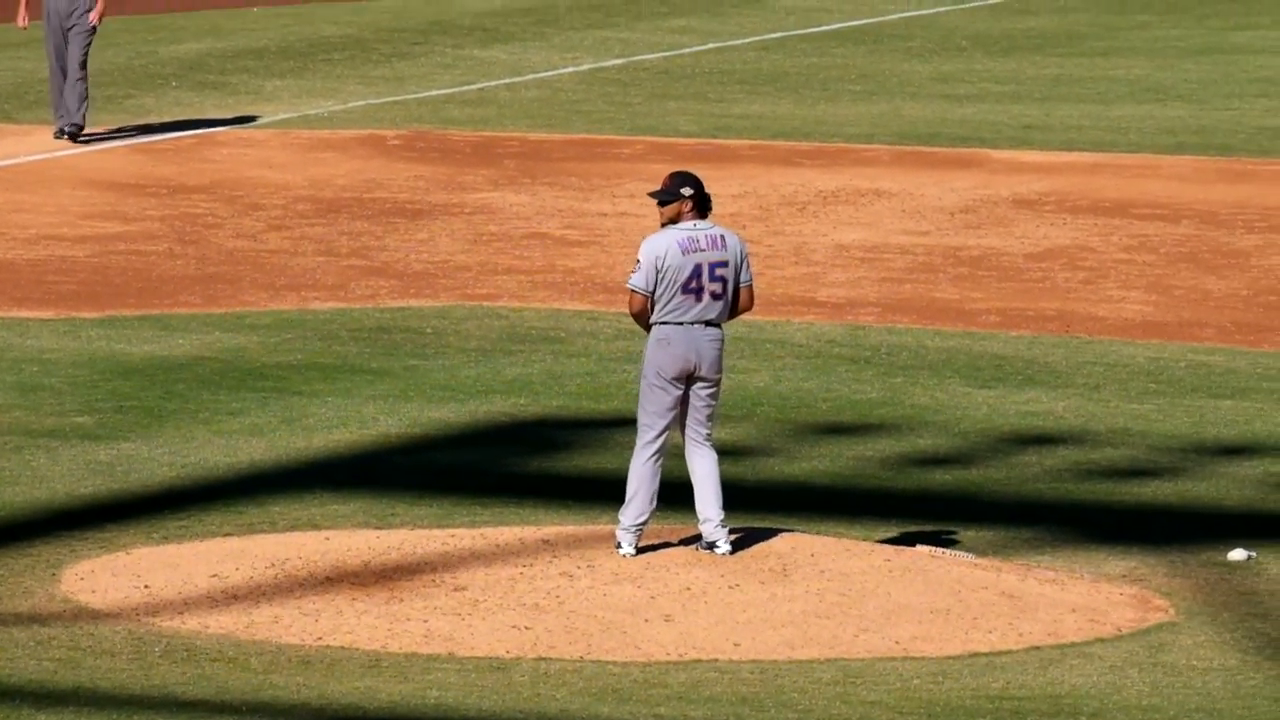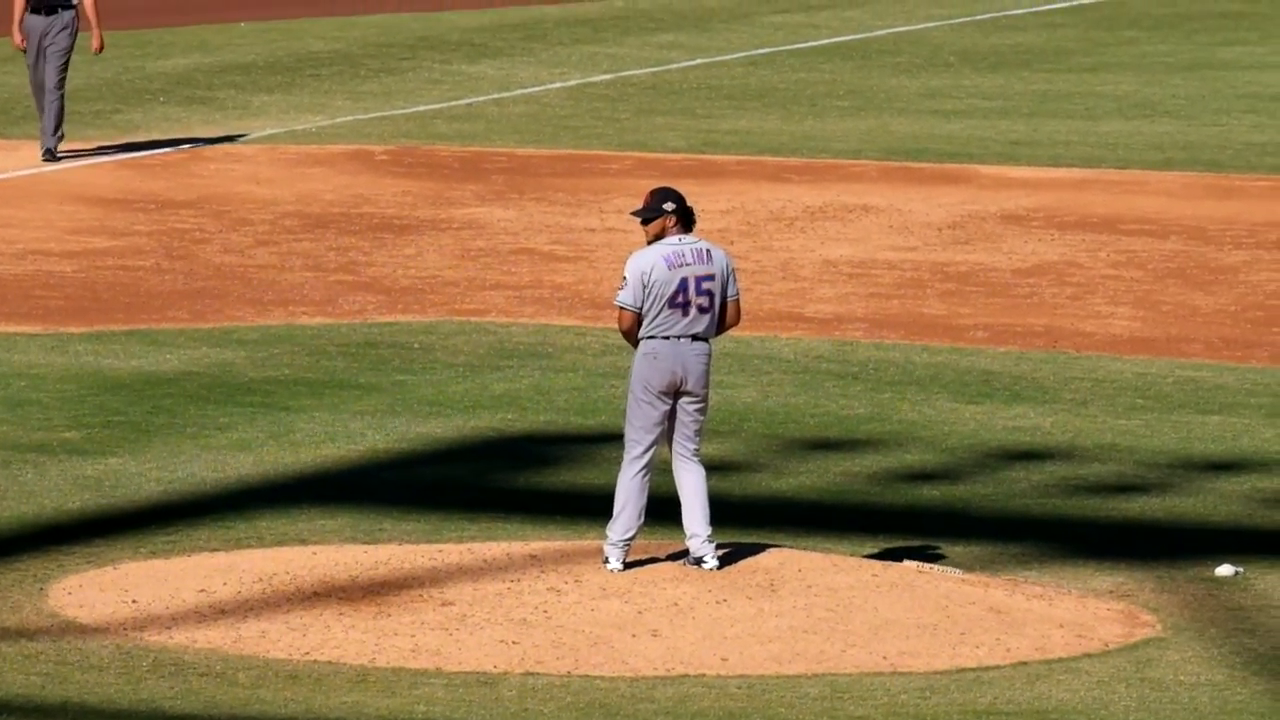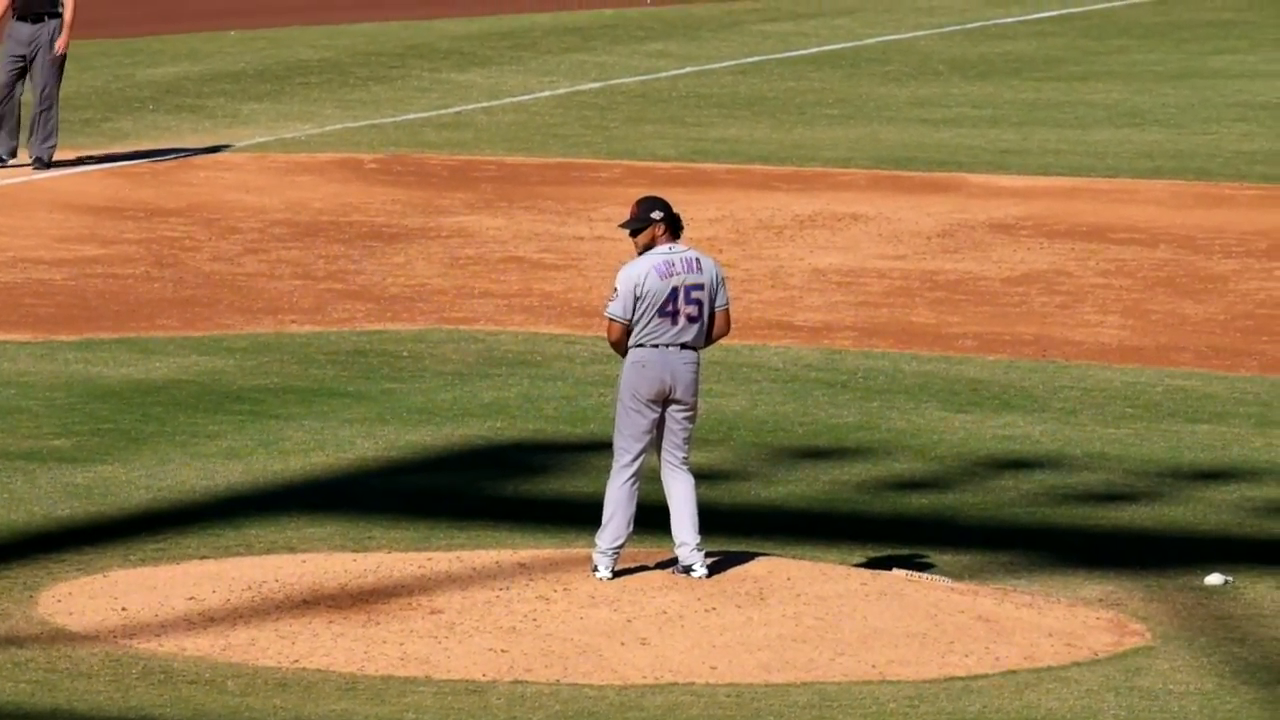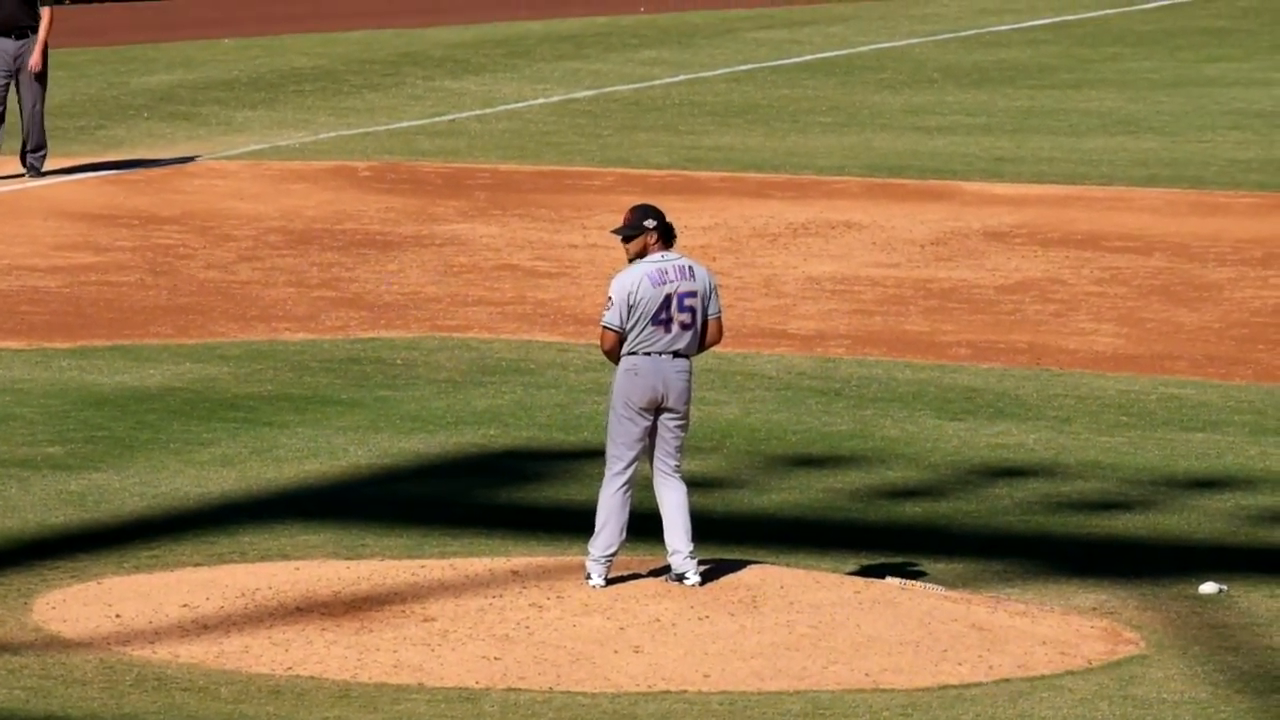
dt=0.4s
person 1, frame 1
left shoulder: (658, 243)
right shoulder: (732, 242)
left elbow: (637, 306)
right elbow: (745, 302)
left wrist: (654, 328)
left hip: (668, 341)
right hip: (711, 343)
left knee: (650, 439)
right knee: (700, 439)
left ankle: (629, 534)
right ankle: (715, 532)
person 1, frame 2
left shoulder: (643, 259)
right shoulder: (718, 257)
left elbow: (626, 323)
right elbow: (732, 316)
left wrist: (644, 344)
left hip: (655, 357)
right hip: (698, 358)
left knee: (637, 455)
right knee: (688, 454)
left ankle: (617, 549)
right ankle: (702, 548)
person 1, frame 3
left shoulder: (635, 271)
right shoulder: (708, 267)
left elbow: (616, 334)
right elbow: (721, 327)
left wrist: (632, 355)
left hip: (644, 365)
right hip: (686, 367)
left knee: (626, 463)
right knee: (677, 463)
left ankle: (605, 557)
right ankle: (691, 556)
person 1, frame 4
left shoulder: (629, 278)
right shoulder: (701, 275)
left elbow: (609, 343)
right elbow: (714, 334)
left wrist: (627, 362)
left hip: (637, 374)
right hip: (679, 375)
left knee: (618, 471)
right knee: (669, 471)
left ankle: (599, 565)
right ankle: (684, 564)
